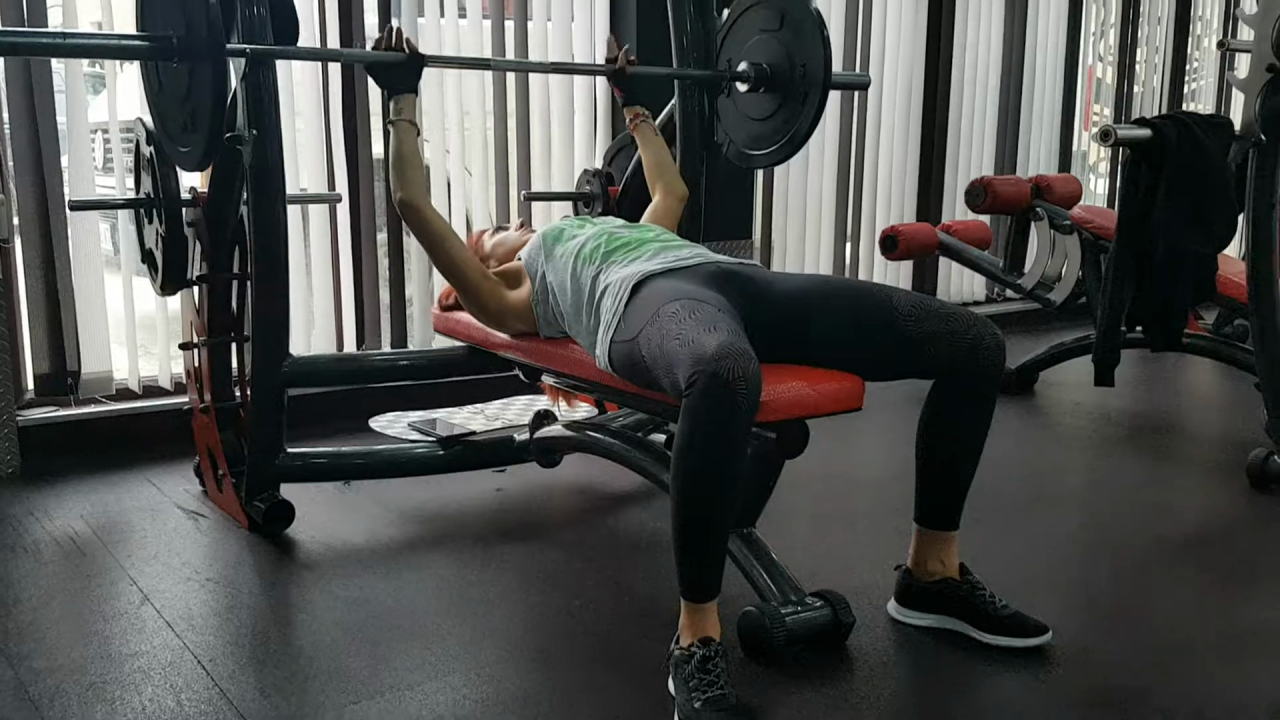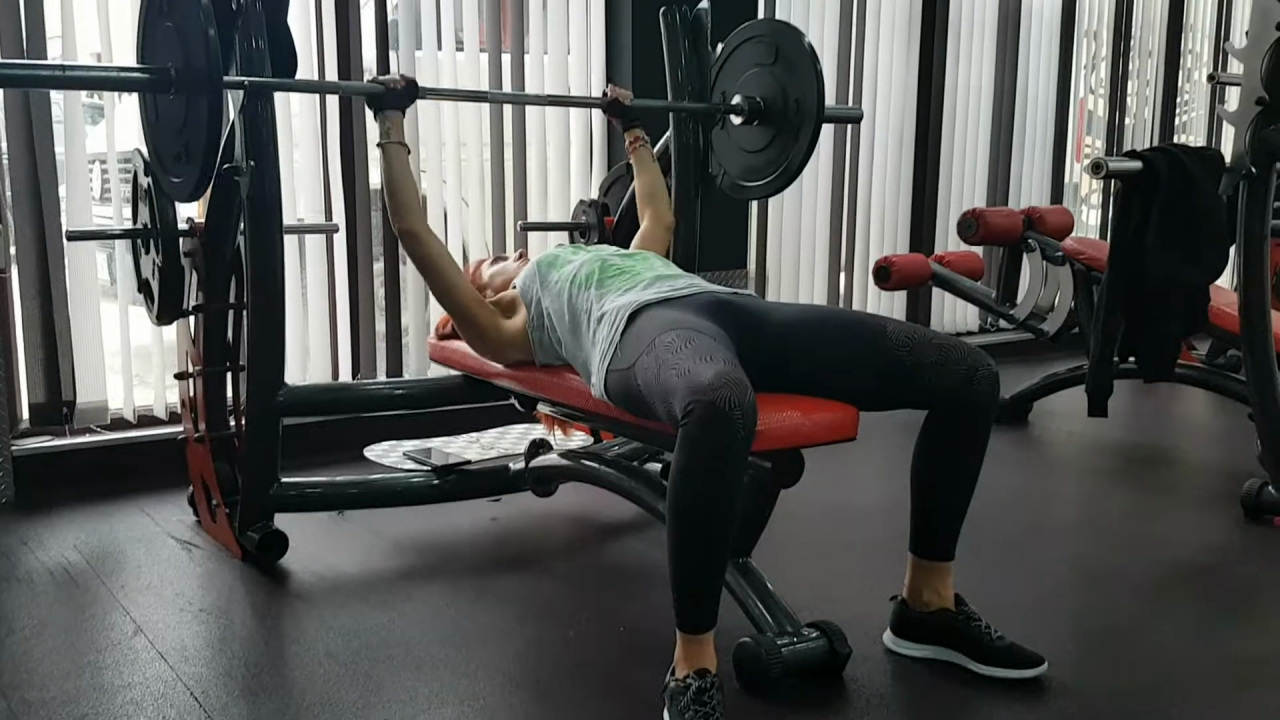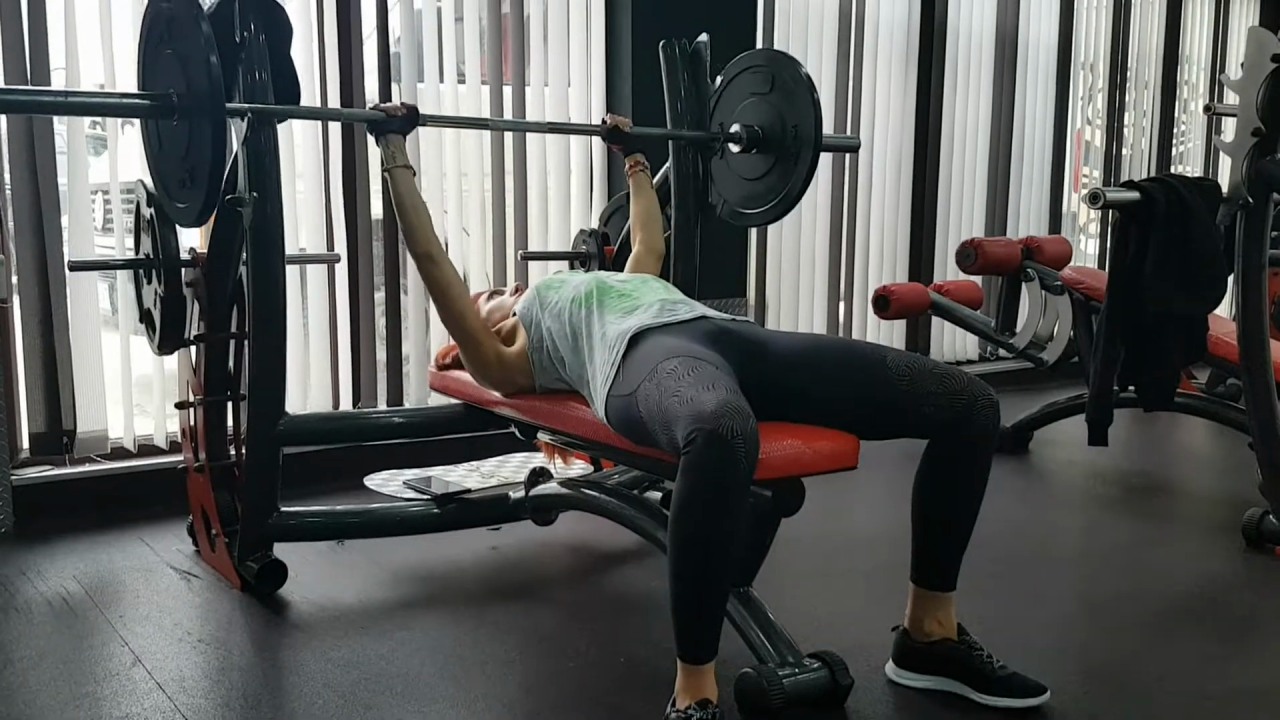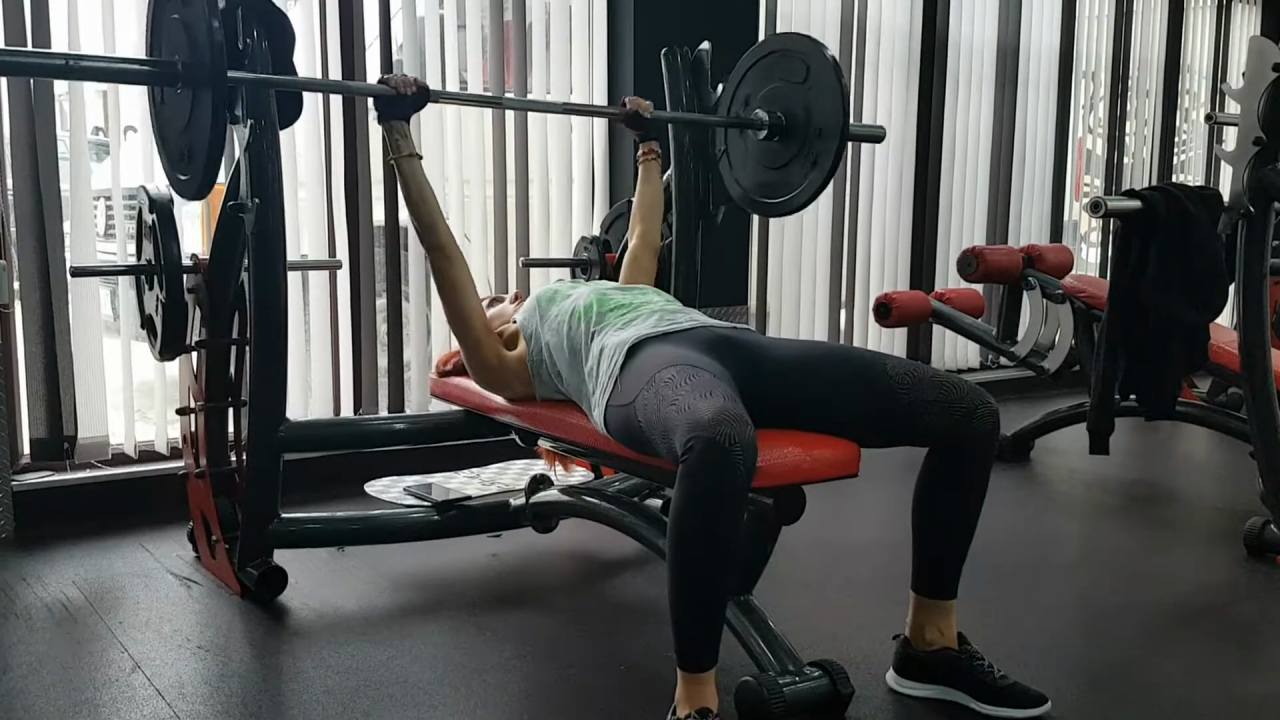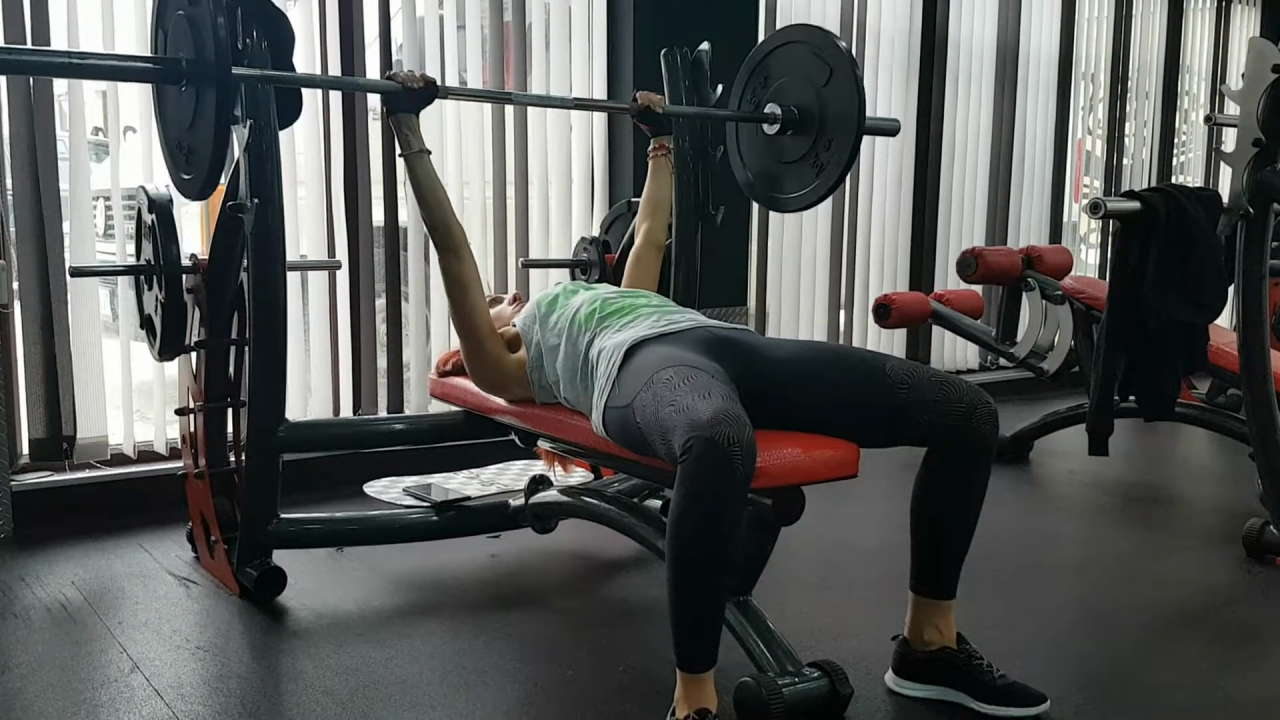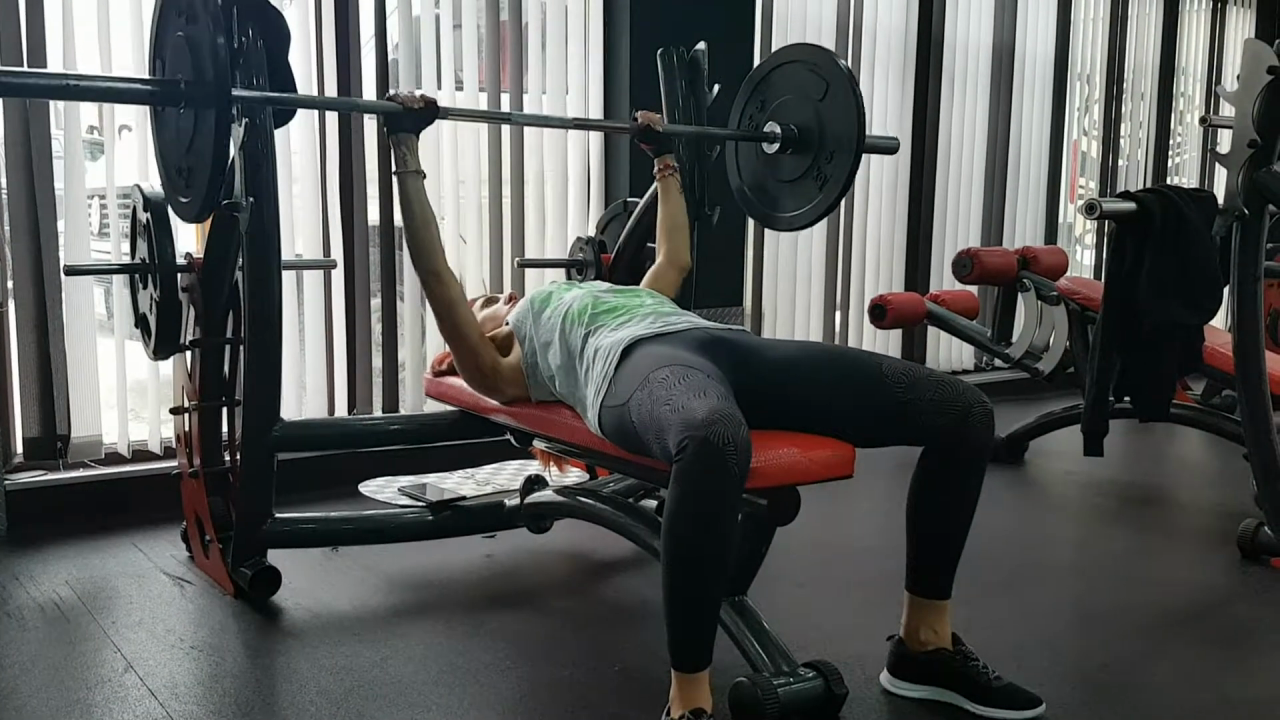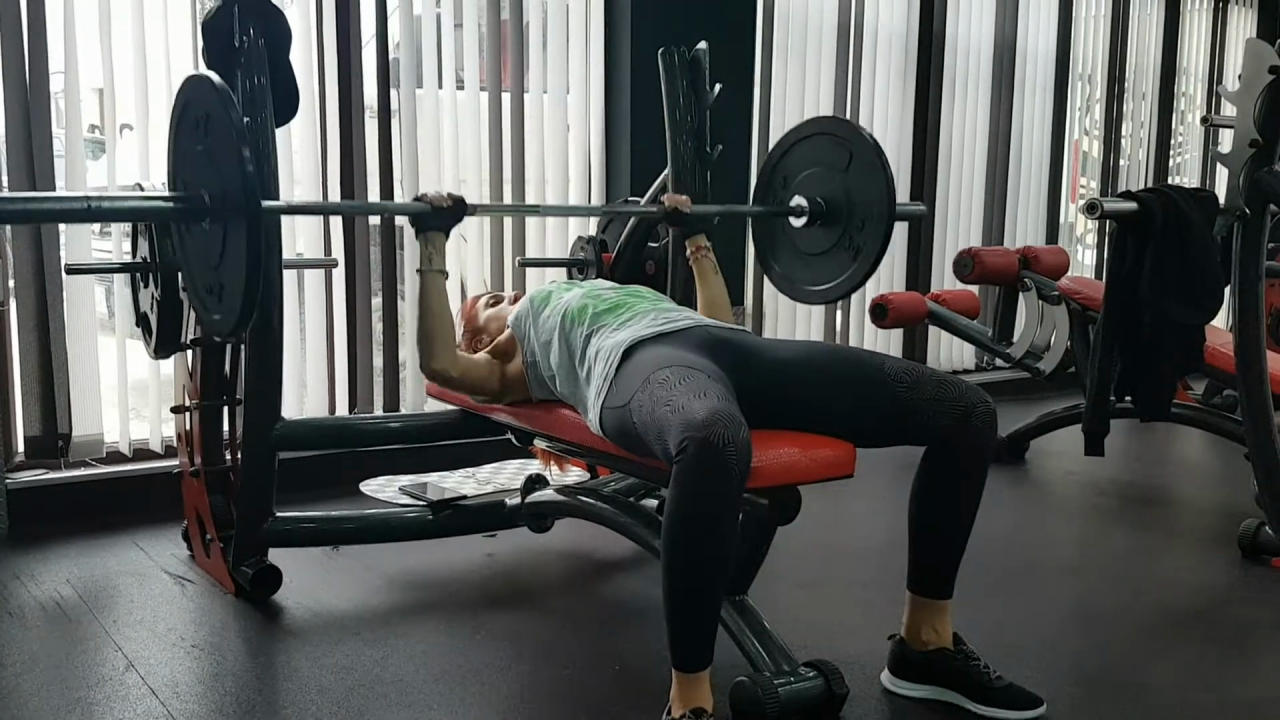
dt=0.5s
person 1, frame 1
left shoulder: (602, 232)
right shoulder: (513, 300)
left elbow: (672, 191)
right elbow: (415, 206)
left wrist: (633, 105)
right wrist: (402, 98)
right hip: (649, 297)
left knee: (972, 345)
right knee: (724, 372)
left ankle: (931, 574)
right ankle: (696, 640)
person 1, frame 2
left shoulder: (595, 269)
right shoulder: (507, 332)
left elbow: (659, 221)
right elbow: (415, 234)
left wrist: (633, 133)
right wrist: (391, 123)
left knee: (967, 375)
right knee: (718, 404)
left ankle: (927, 606)
person 1, frame 3
left shoulder: (593, 300)
right shoulder: (508, 360)
left elbow: (649, 247)
right elbow: (430, 257)
left wrist: (633, 158)
right wrist: (394, 149)
left knee: (968, 405)
right knee: (721, 432)
left ankle: (928, 634)
person 1, frame 4
left shoulder: (599, 306)
right shoulder: (506, 367)
left elbow: (644, 240)
right elbow: (444, 255)
left wrist: (648, 145)
right wrist: (399, 136)
left hip: (729, 343)
right hip: (646, 361)
left knee: (969, 414)
right knee: (719, 442)
left ankle: (929, 644)
person 1, frame 5
left shoulder: (608, 307)
right shoulder: (506, 367)
left elbow: (650, 238)
right elbow: (452, 249)
left wrist: (660, 141)
right wrist: (409, 130)
left hip: (728, 345)
right hip: (645, 364)
left knee: (966, 412)
right knee: (718, 442)
left ankle: (929, 646)
person 1, frame 6
left shoulder: (585, 302)
right shoulder: (502, 371)
left elbow: (674, 263)
right elbow: (434, 276)
left wrist: (663, 158)
right wrist: (407, 150)
left knee: (962, 413)
right knee: (713, 441)
left ankle: (923, 646)
person 1, frame 7
left shoulder: (595, 299)
right shoulder: (505, 367)
left elbow: (720, 322)
right elbow: (441, 364)
left wrist: (694, 236)
right wrist: (433, 243)
left hip: (722, 350)
left knee: (965, 413)
right knee: (713, 440)
left ankle: (925, 646)
